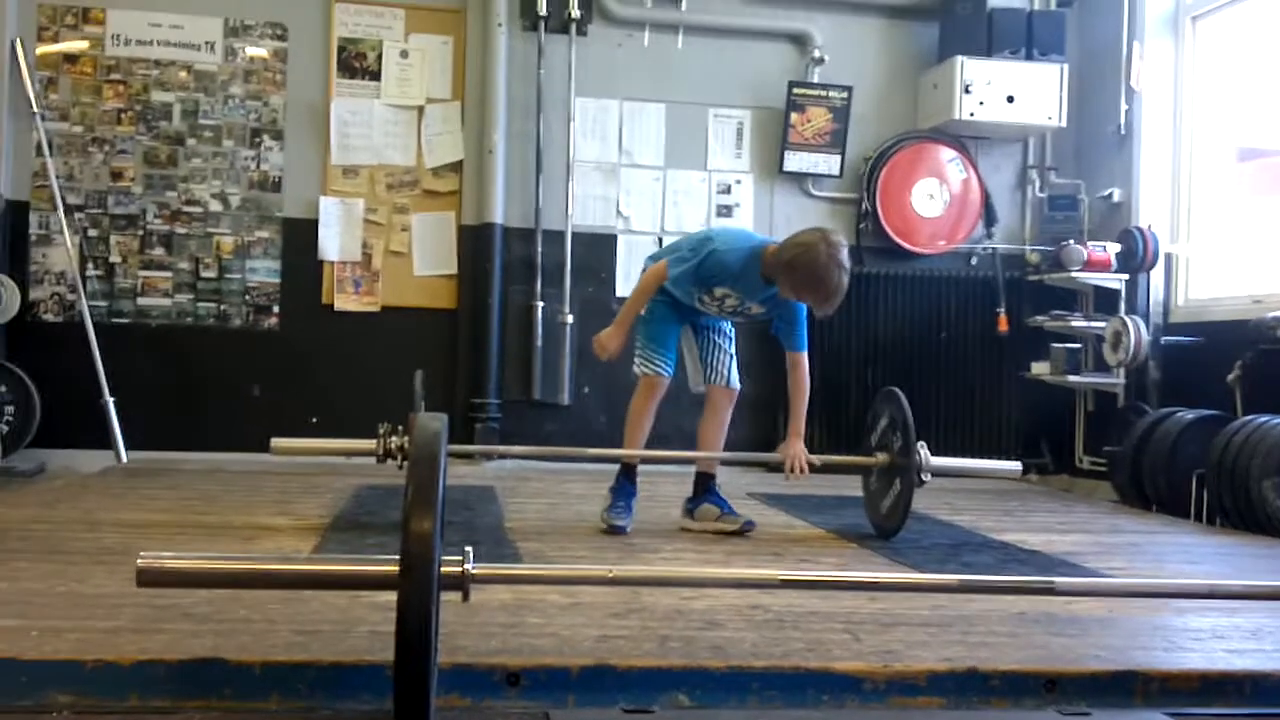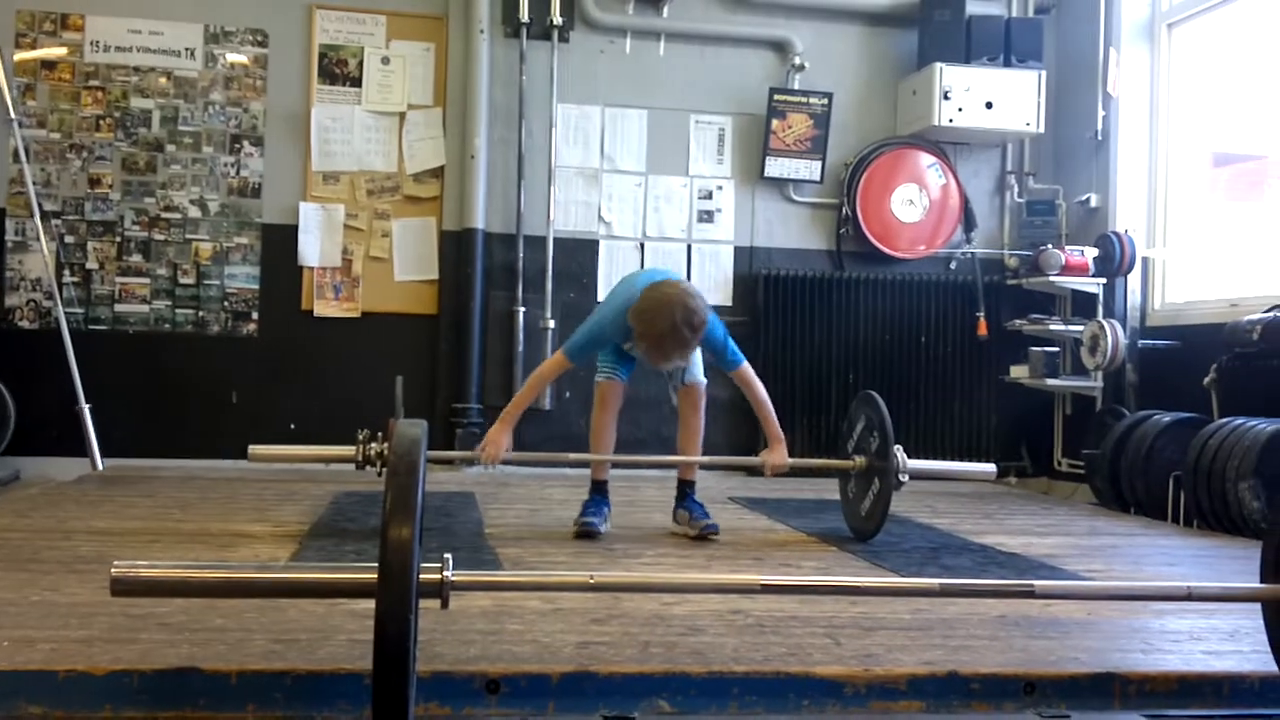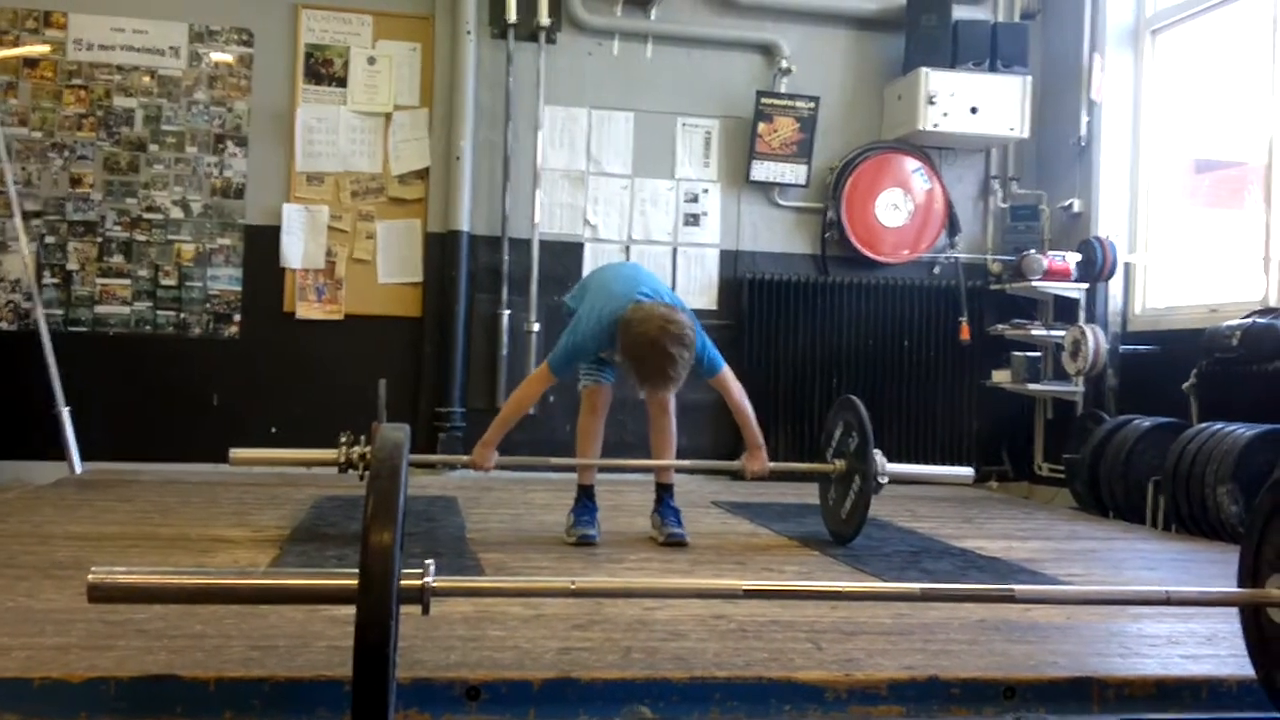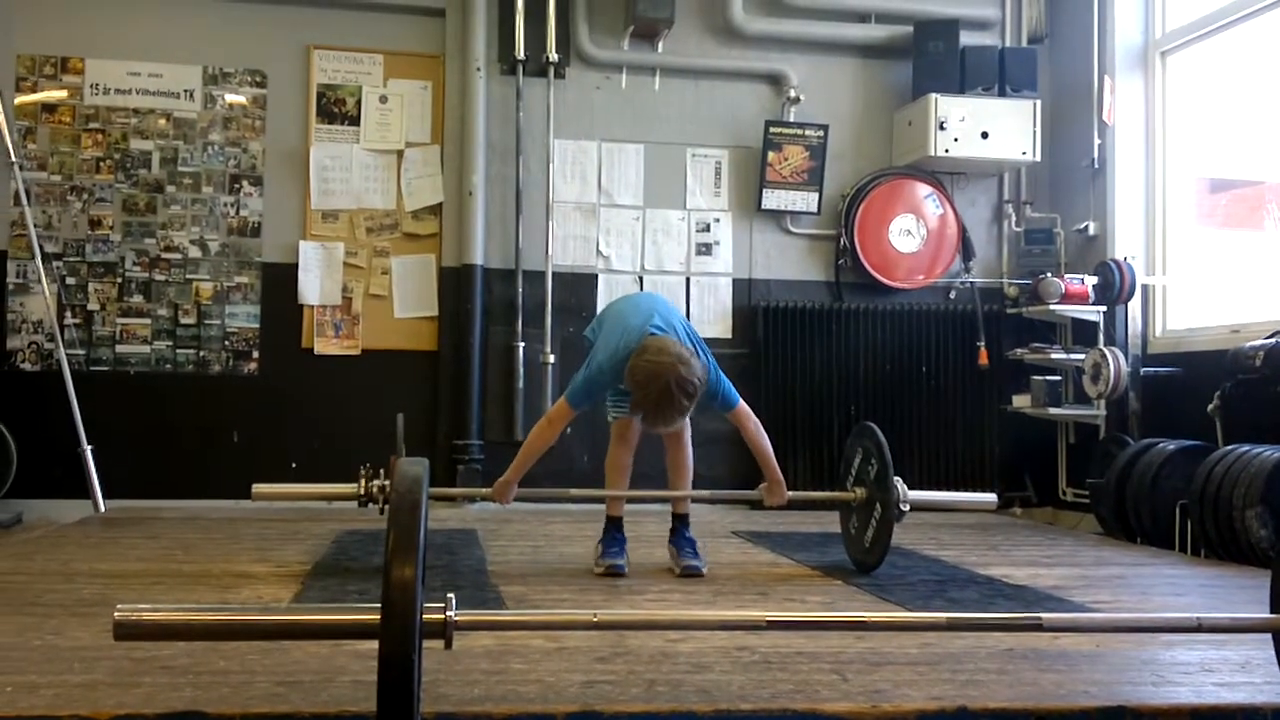
dt=1s
person 1, frame 1
left shoulder: (790, 298)
right shoulder: (727, 253)
left elbow: (798, 364)
right elbow: (656, 272)
left wrist: (795, 438)
right wrist: (618, 329)
left hip: (713, 311)
right hip: (668, 293)
left knee: (723, 391)
right knee: (655, 380)
left ankle: (702, 497)
right ankle: (624, 487)
person 1, frame 2
left shoulder: (702, 323)
right shoulder: (614, 320)
left elbow: (749, 379)
right elbow: (551, 367)
left wrist: (777, 443)
right wrist: (503, 427)
left hip: (678, 332)
right hip: (625, 331)
left knee: (694, 393)
right knee: (608, 391)
left ankle: (686, 500)
right ankle: (598, 499)
person 1, frame 3
left shoulder: (683, 331)
right shoulder: (592, 329)
left elbow: (731, 388)
right elbow: (535, 384)
left wrist: (756, 449)
right wrist: (488, 445)
right hip: (595, 313)
left knee: (663, 399)
right knee: (596, 397)
left ankle: (665, 504)
right ankle: (584, 503)
person 1, frame 4
left shoulder: (699, 365)
right shoulder: (608, 363)
left elbow: (748, 422)
right elbow: (553, 421)
left wrist: (775, 482)
right wrist: (510, 480)
right hip: (614, 330)
left knee: (678, 431)
right knee: (625, 430)
left ankle: (680, 534)
right ankle: (613, 535)
